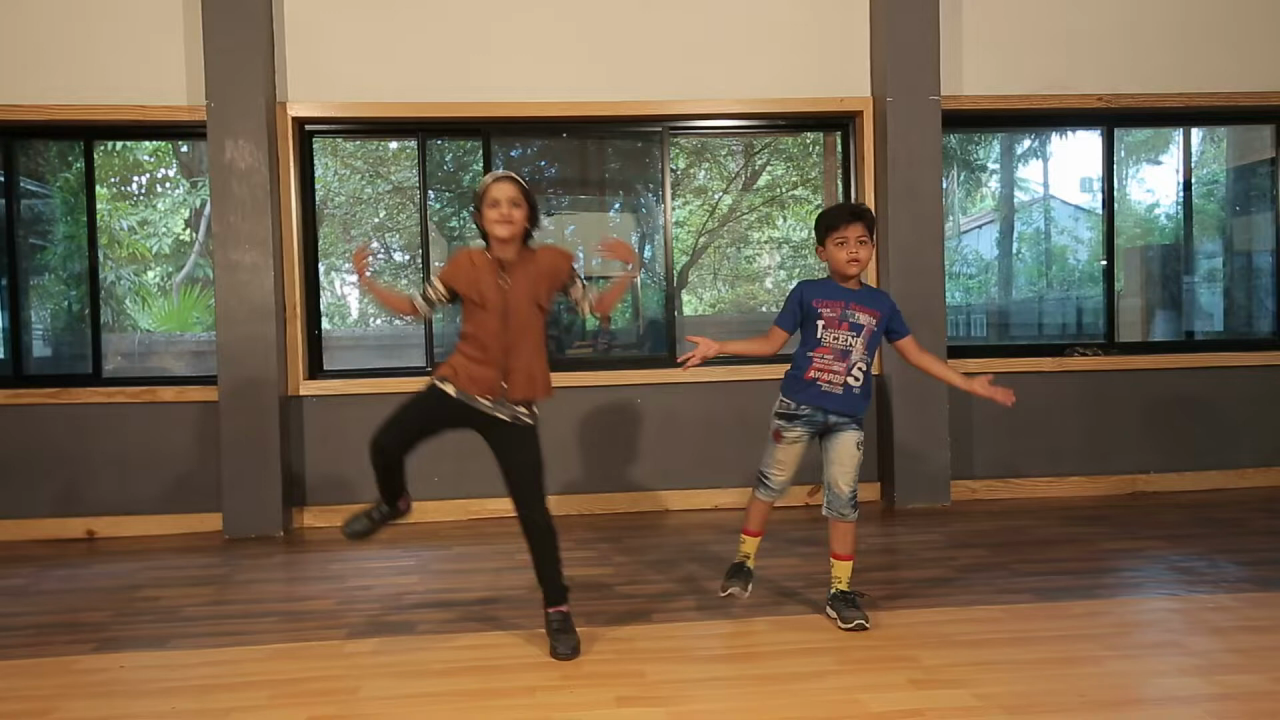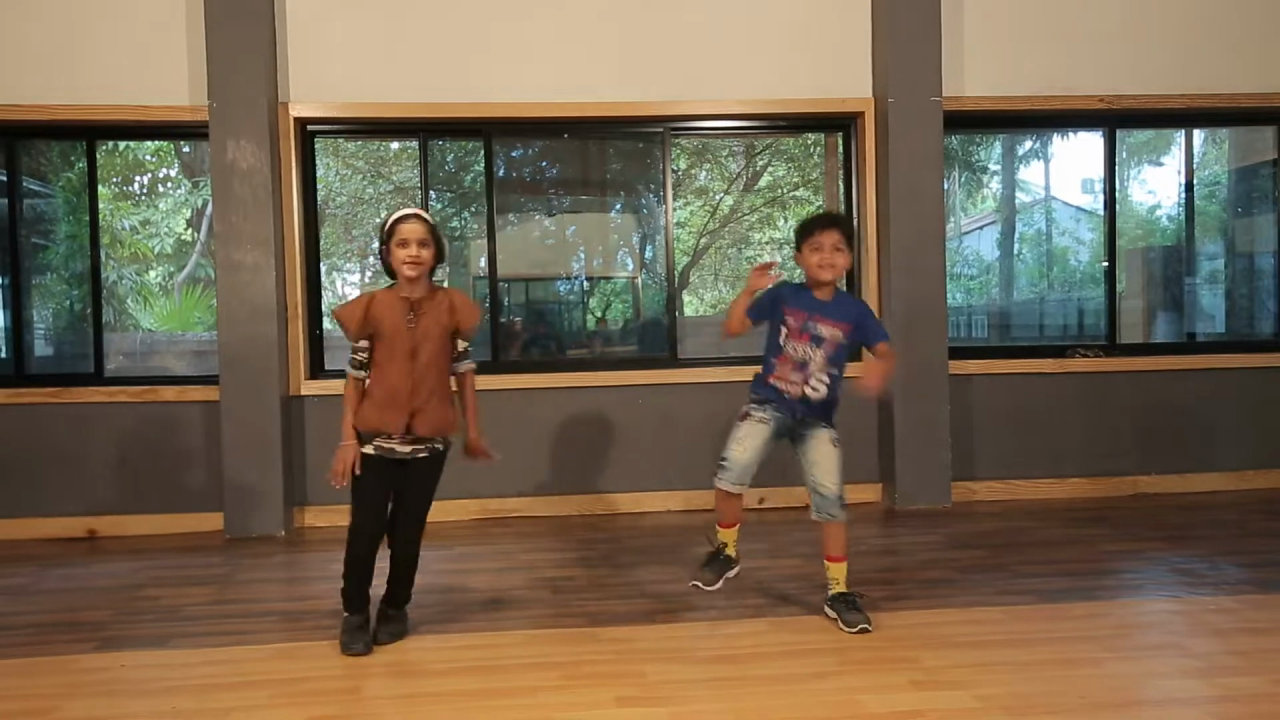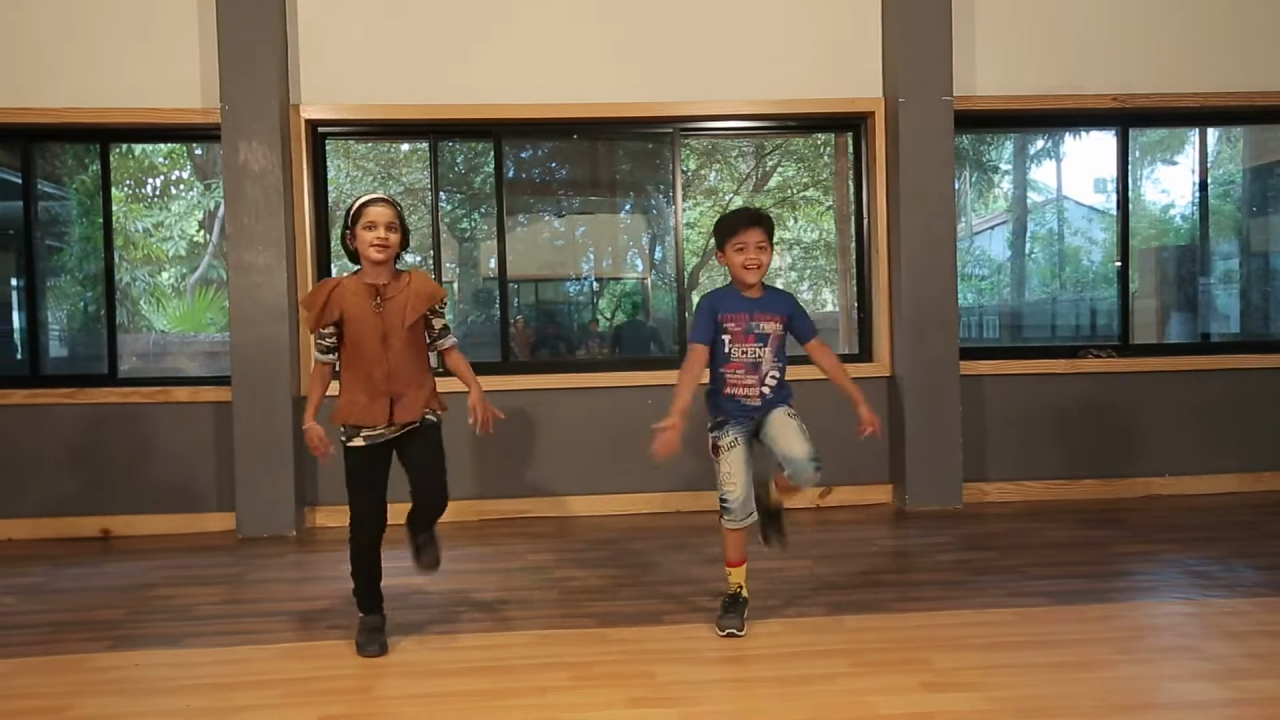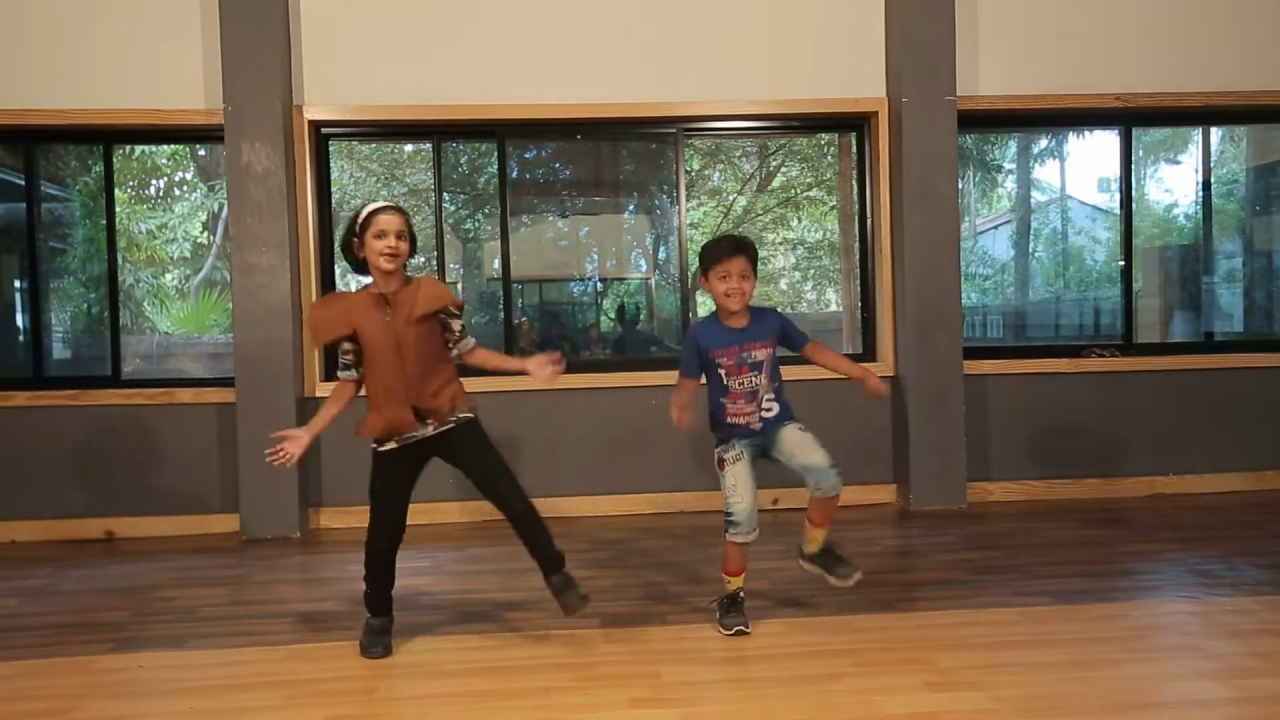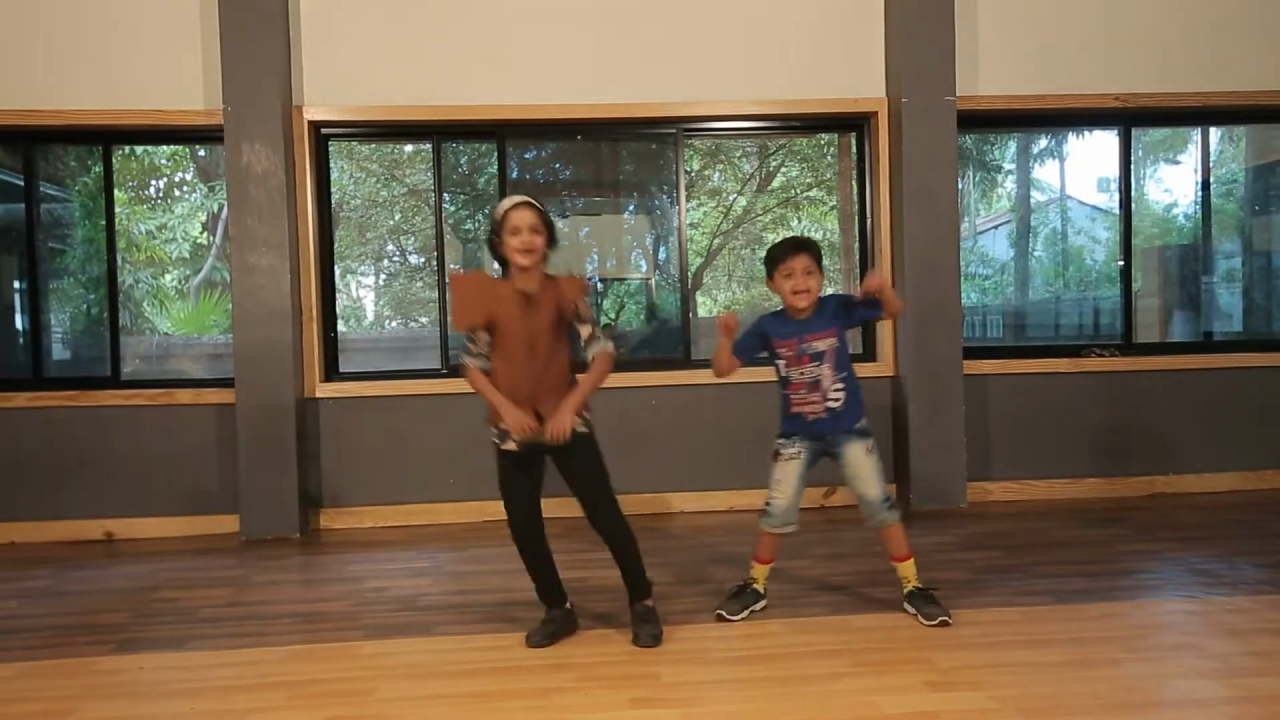
dt=0.4s
person 1, frame 1
left shoulder: (550, 263)
right shoulder: (465, 266)
left elbow: (599, 307)
right elbow: (415, 307)
left wrist: (622, 270)
right wrist: (368, 283)
left hip: (513, 403)
right hip: (458, 385)
left knee: (533, 509)
right knee: (386, 443)
left ankle: (557, 610)
right ankle: (392, 503)
person 1, frame 2
left shoulder: (452, 307)
right shoulder: (370, 309)
left elbow: (463, 372)
right elbow: (354, 376)
left wrist: (472, 431)
right wrist: (347, 441)
left hip: (427, 439)
right hip: (376, 437)
left knee: (406, 530)
right knee: (365, 527)
left ankle: (395, 605)
right ankle: (355, 613)
person 1, frame 3
left shoulder: (421, 290)
right shoulder: (336, 295)
left elbow: (446, 347)
right elbow: (325, 360)
left wrist: (474, 386)
right wrist: (309, 417)
left hip: (418, 412)
right hip: (363, 422)
left knee: (432, 493)
right knee: (367, 524)
left ankle: (422, 528)
right ankle: (370, 614)
person 1, frame 4
left shoulder: (432, 295)
right shoulder: (348, 311)
left elbow: (466, 352)
right elbow: (346, 386)
left wrist: (526, 365)
right wrist: (308, 433)
left hip: (452, 417)
right hip: (396, 432)
left knee: (510, 498)
right knee: (384, 531)
left ankle: (557, 573)
right ankle: (378, 617)
person 1, frame 5
left shoulder: (566, 291)
right shoulder: (484, 295)
left elbow: (602, 354)
right elbow: (474, 368)
left wrist: (571, 405)
right wrist: (506, 411)
left hip: (566, 421)
right hip: (514, 424)
left knee: (605, 515)
right knee: (524, 521)
left ankle: (643, 603)
right ankle: (558, 610)
person 2, frame 1
left shoulder: (881, 304)
right shoulder: (807, 293)
left elbow: (913, 352)
right elbow: (771, 342)
left wrist: (969, 384)
right wrist: (718, 347)
left hip: (847, 415)
right hip: (799, 404)
left knee: (843, 500)
right knee: (772, 482)
left ankle: (841, 591)
right ankle: (745, 562)
person 2, frame 2
left shoulder: (856, 311)
right shoulder: (782, 295)
left elbow: (885, 355)
right elbow: (732, 329)
left wrist: (878, 373)
right wrist: (750, 292)
left hip: (816, 417)
right hip: (767, 403)
left knee: (829, 501)
right knee: (732, 473)
left ankle: (839, 593)
right ankle: (724, 550)
person 2, frame 3
left shoulder: (784, 303)
right shoulder: (713, 304)
left elbow: (818, 351)
right elbow: (695, 363)
left wrist: (859, 400)
right wrist: (676, 416)
left hip: (775, 407)
right hip: (728, 415)
left knee: (804, 468)
right knee: (736, 505)
left ankle: (773, 500)
right ankle: (735, 593)
person 2, frame 4
left shoulder: (771, 321)
right shoulder: (701, 335)
left elbow: (813, 350)
right elbow: (687, 384)
left wrist: (862, 374)
right wrist: (679, 408)
left hip: (779, 424)
right hip: (731, 436)
left knee: (824, 475)
right knee: (742, 521)
left ankle: (814, 547)
right ankle: (732, 595)
person 2, frame 5
left shoulder: (839, 309)
right shoulder: (767, 328)
left elbow: (894, 311)
right elbow: (723, 369)
left wrist: (882, 290)
right wrist: (726, 337)
left hip: (848, 427)
right hip: (797, 433)
left knee: (879, 505)
right knee: (778, 511)
left ankle: (913, 588)
right ankle: (754, 586)
